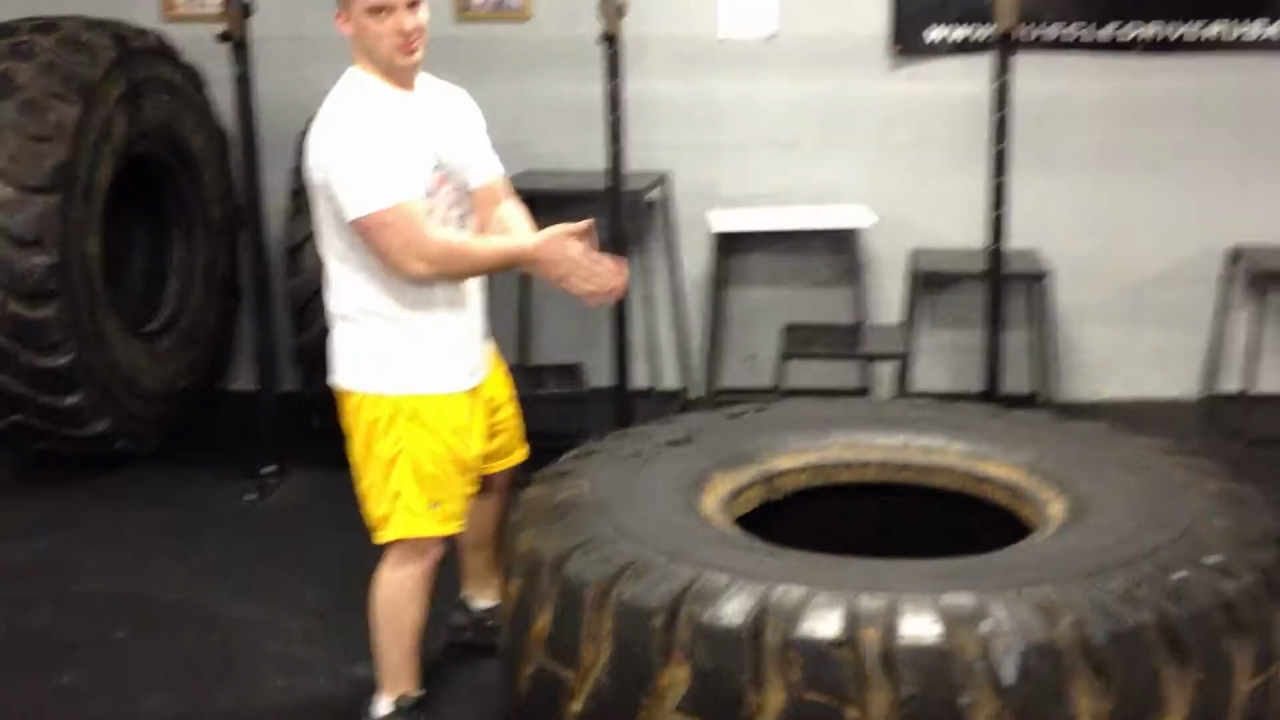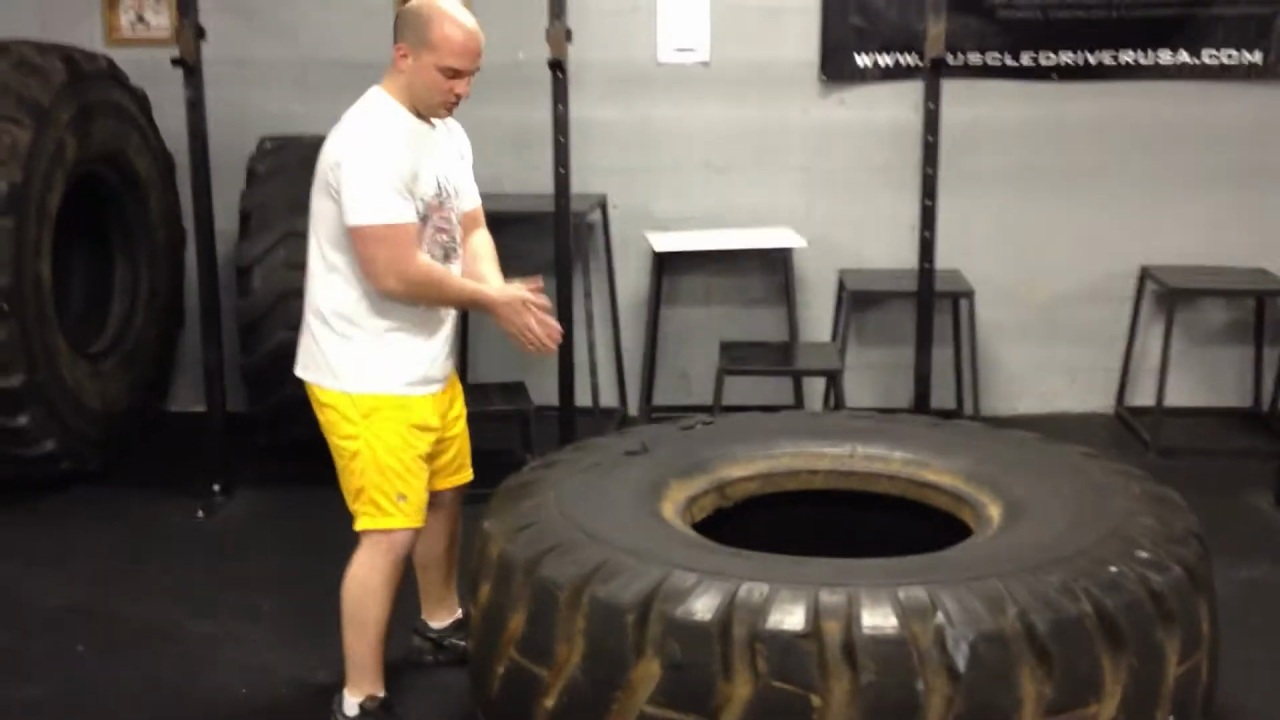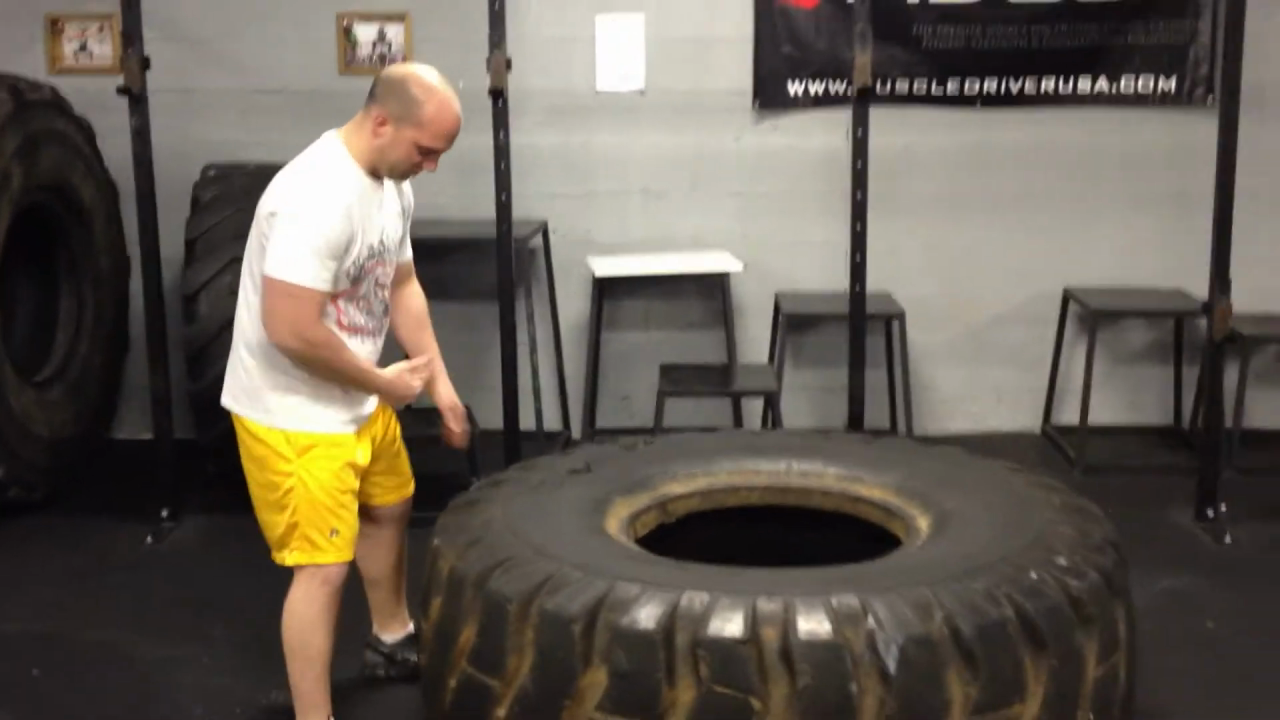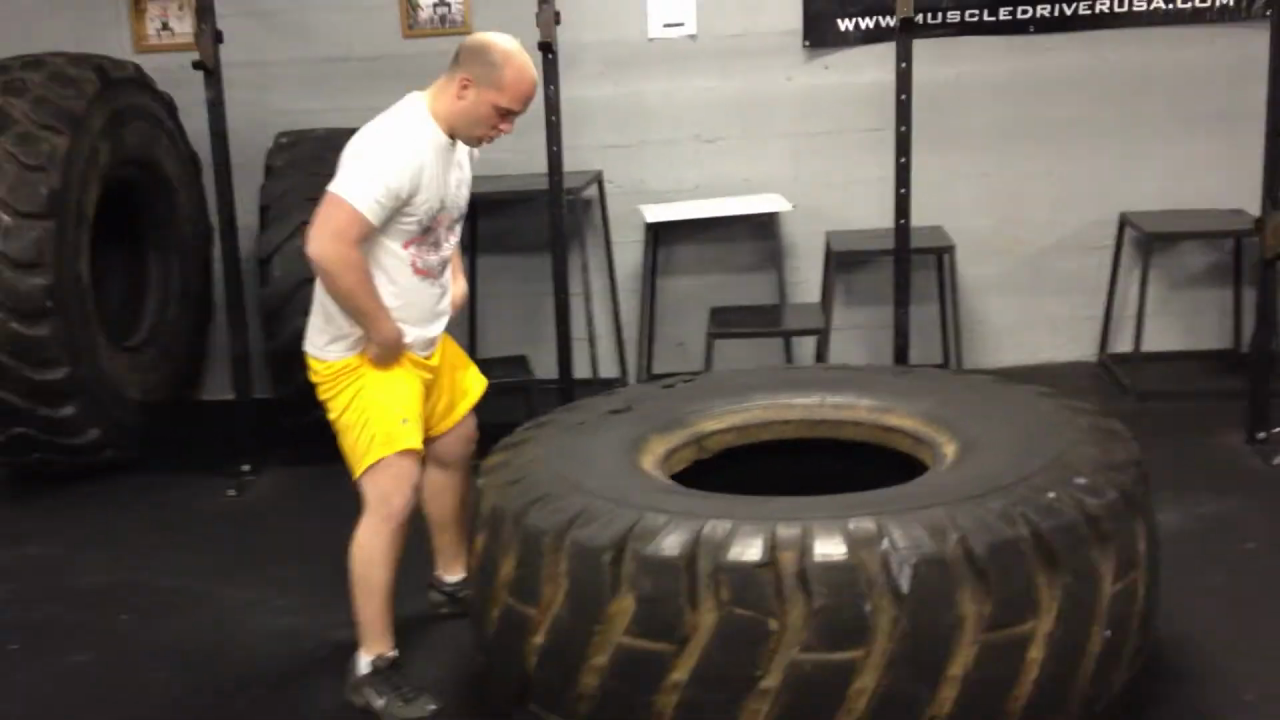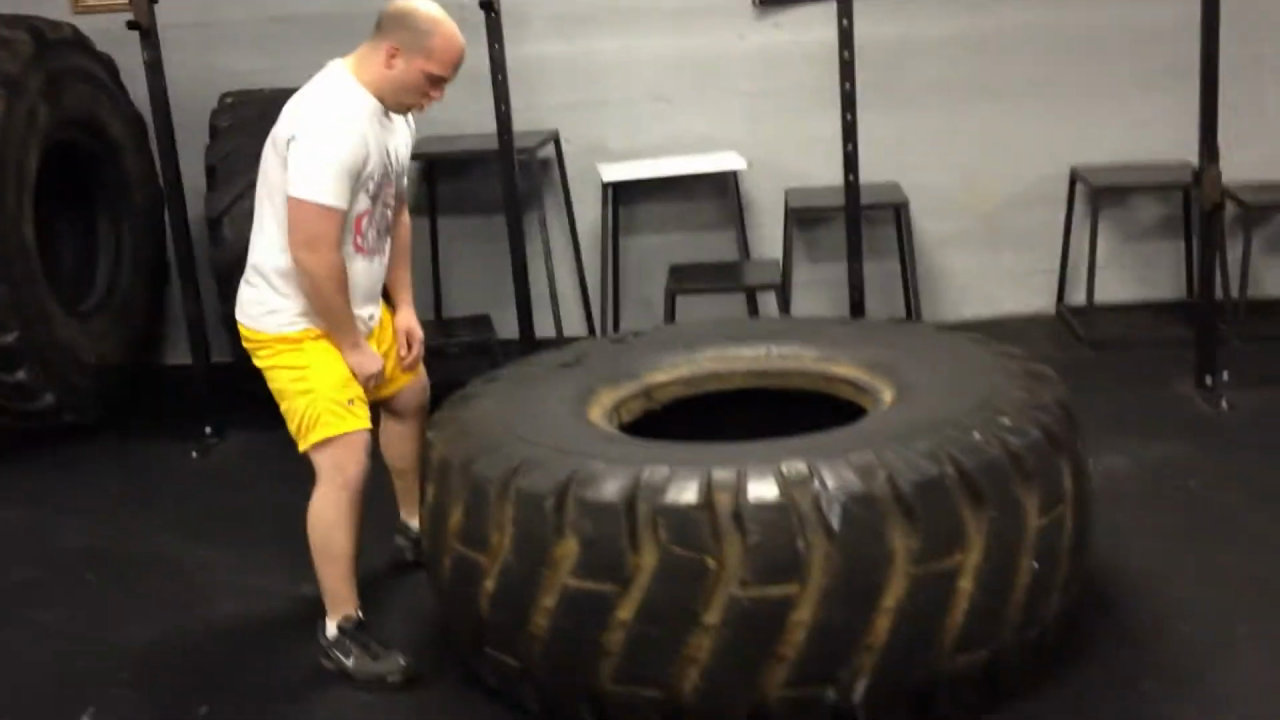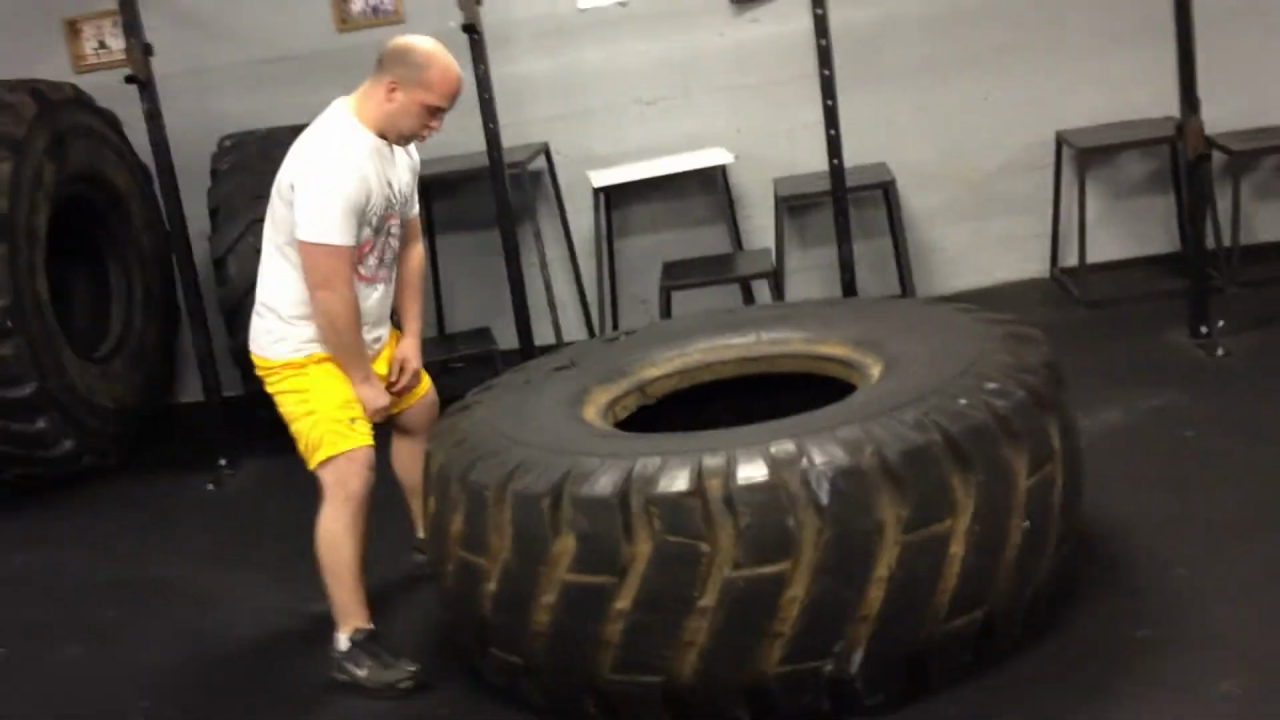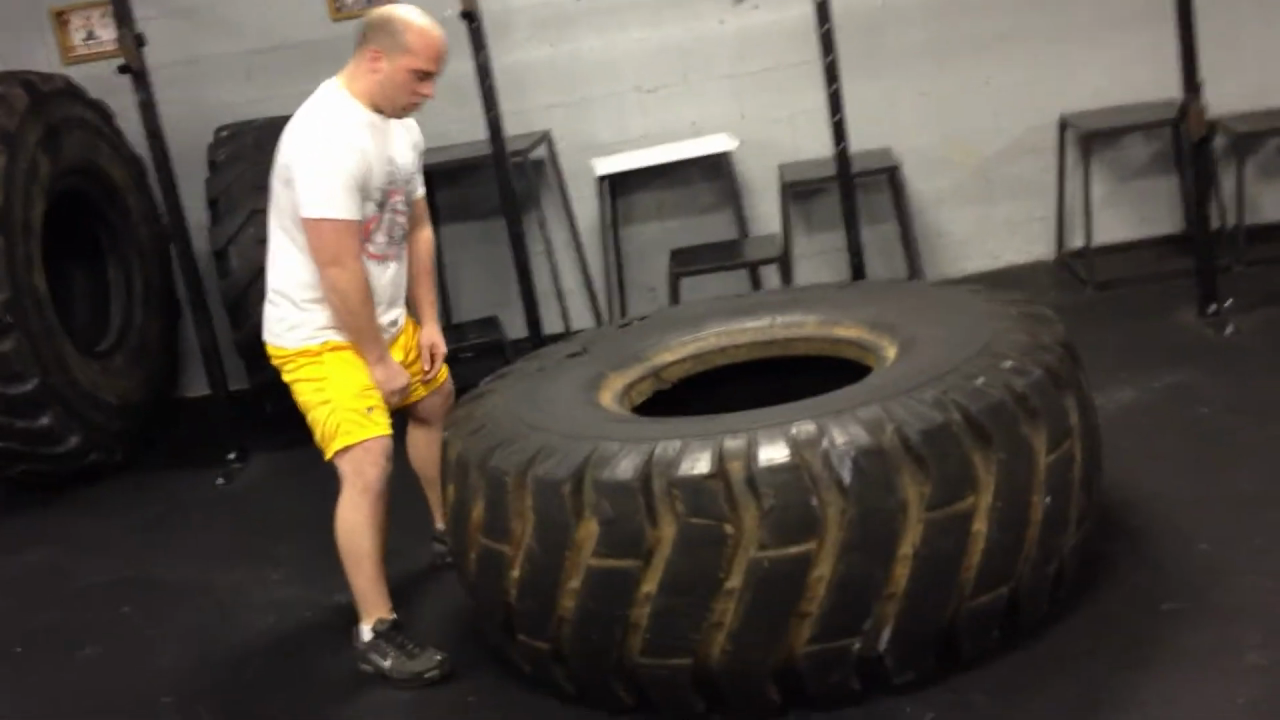
dt=0.4s
person 1, frame 1
left shoulder: (451, 102)
right shoulder: (350, 125)
left elbow: (493, 206)
right elbow: (417, 253)
left wrist: (536, 242)
right wrist: (540, 254)
left hip: (466, 351)
right hip: (398, 374)
left knee: (489, 478)
right knee: (417, 543)
left ankle: (484, 604)
person 1, frame 2
left shoulder: (448, 136)
right shoulder: (372, 142)
left elbow: (470, 231)
right elbow: (397, 273)
left wrist: (502, 294)
right wrist: (490, 299)
left hip: (427, 364)
right hip: (366, 378)
left knee: (442, 494)
right knee: (390, 533)
left ankle: (440, 625)
person 1, frame 3
left shoulder: (390, 184)
right shoulder: (316, 197)
left elbow: (402, 283)
right elbow: (293, 329)
left wrist: (433, 373)
right wrist: (384, 381)
left hip: (357, 396)
right hip: (295, 414)
left knee: (388, 511)
right knee: (322, 568)
left ankle: (392, 639)
person 1, frame 4
left shoulder: (457, 140)
right shoulder: (394, 145)
right elbow: (327, 247)
left wrist: (454, 275)
right wrist: (380, 332)
left hip: (426, 338)
right hip: (359, 349)
left knee: (455, 445)
right knee: (392, 497)
left ankle: (452, 578)
person 1, frame 5
left shoulder: (391, 110)
right shoulder: (330, 121)
left elbow: (395, 213)
right elbow: (313, 253)
left wrist: (404, 308)
right wrist: (351, 346)
left hip: (360, 308)
right hip: (295, 319)
left knee: (410, 396)
right knee: (345, 465)
left ankle: (414, 527)
right ankle: (341, 631)
person 1, frame 6
left shoulder: (398, 146)
right shoulder: (333, 161)
left elbow: (409, 243)
right elbow: (329, 291)
left wrist: (410, 337)
right wrist: (361, 380)
left hip: (368, 331)
right hip: (302, 345)
left knee: (421, 413)
right knee: (350, 480)
left ankle: (433, 538)
right ankle: (353, 643)
person 1, frame 7
left shoulder: (399, 128)
right shoulder: (329, 136)
left elbow: (416, 226)
right elbow: (339, 268)
left wrist: (427, 320)
right wrist: (378, 360)
left hip: (385, 321)
right hip: (321, 336)
left knee: (436, 407)
right knee: (368, 470)
left ankle: (450, 529)
right ankle: (375, 633)
